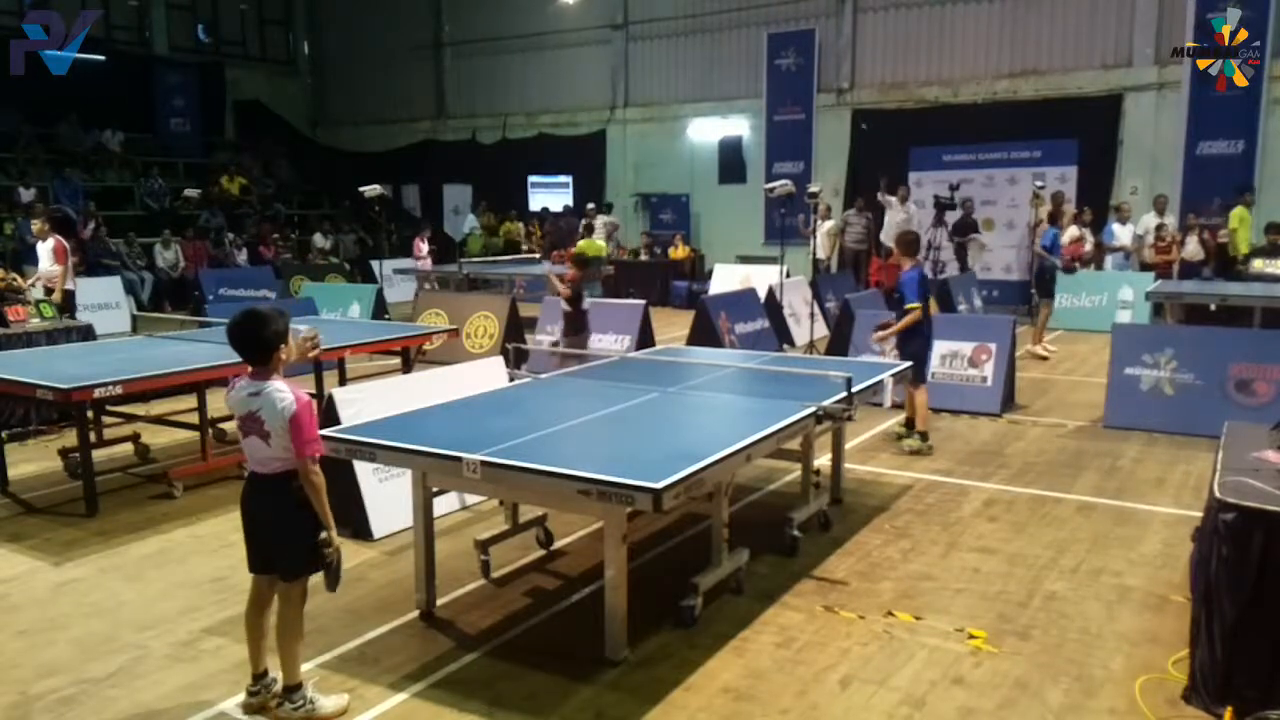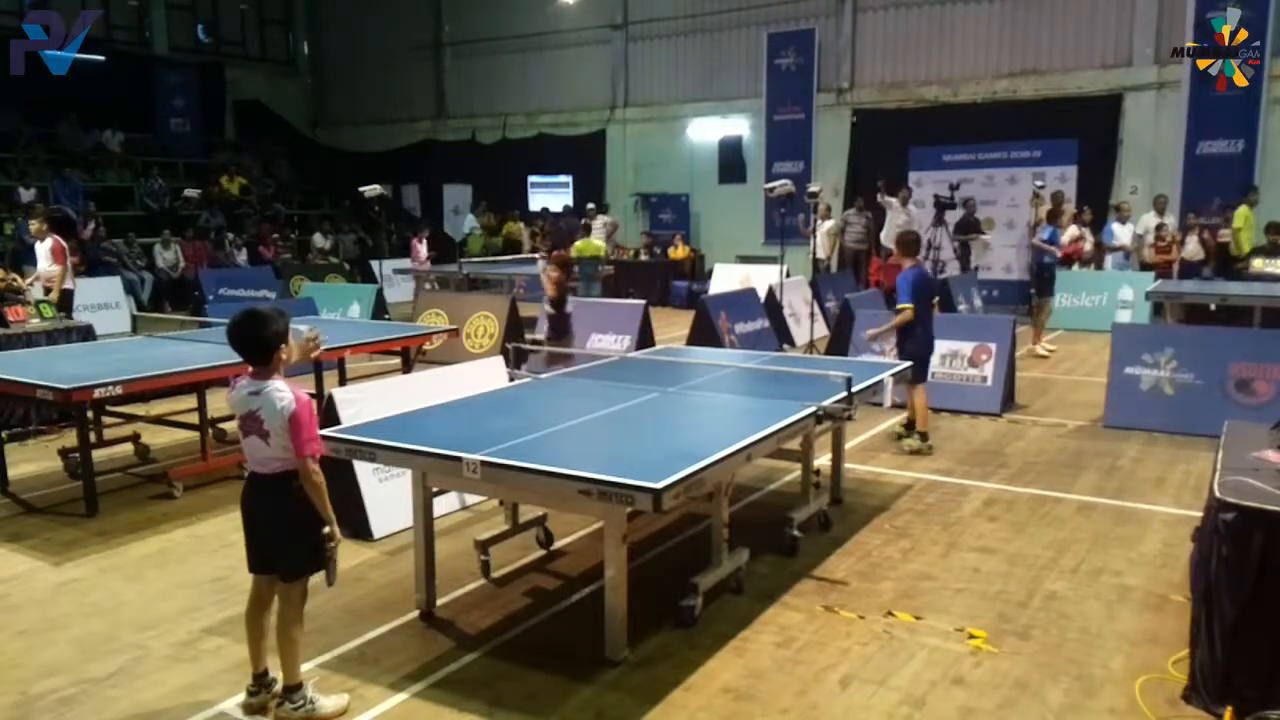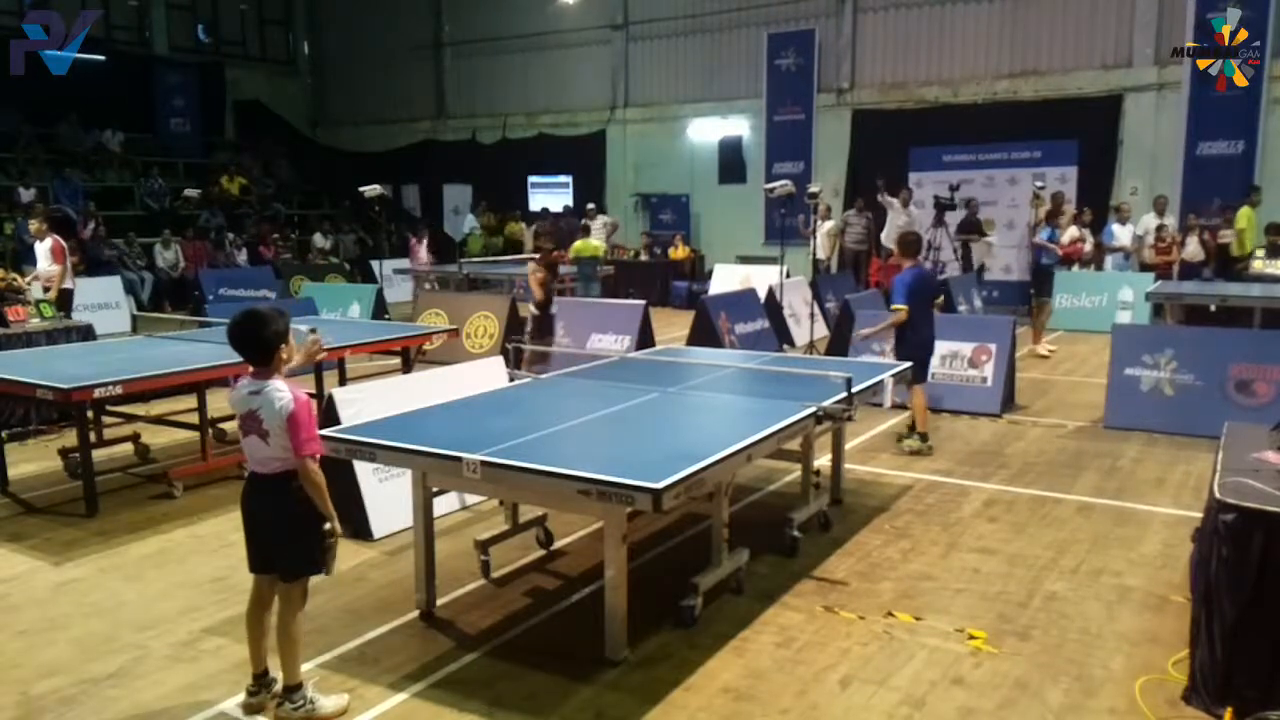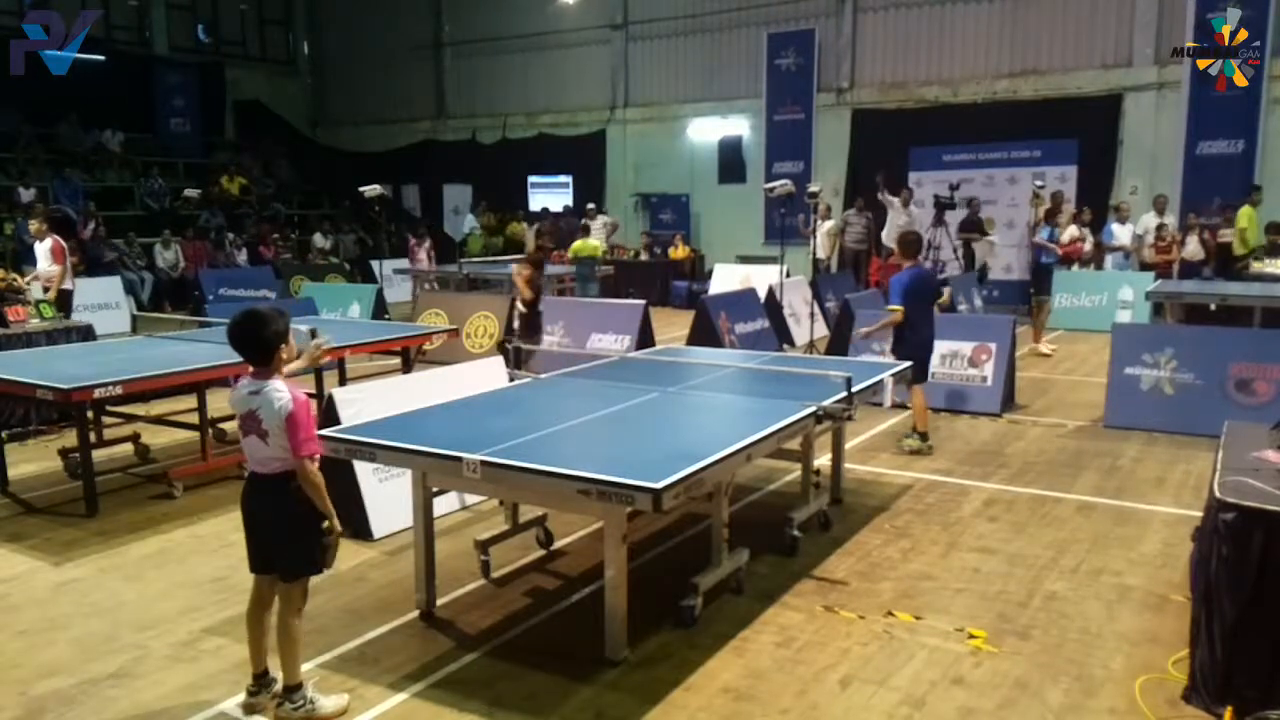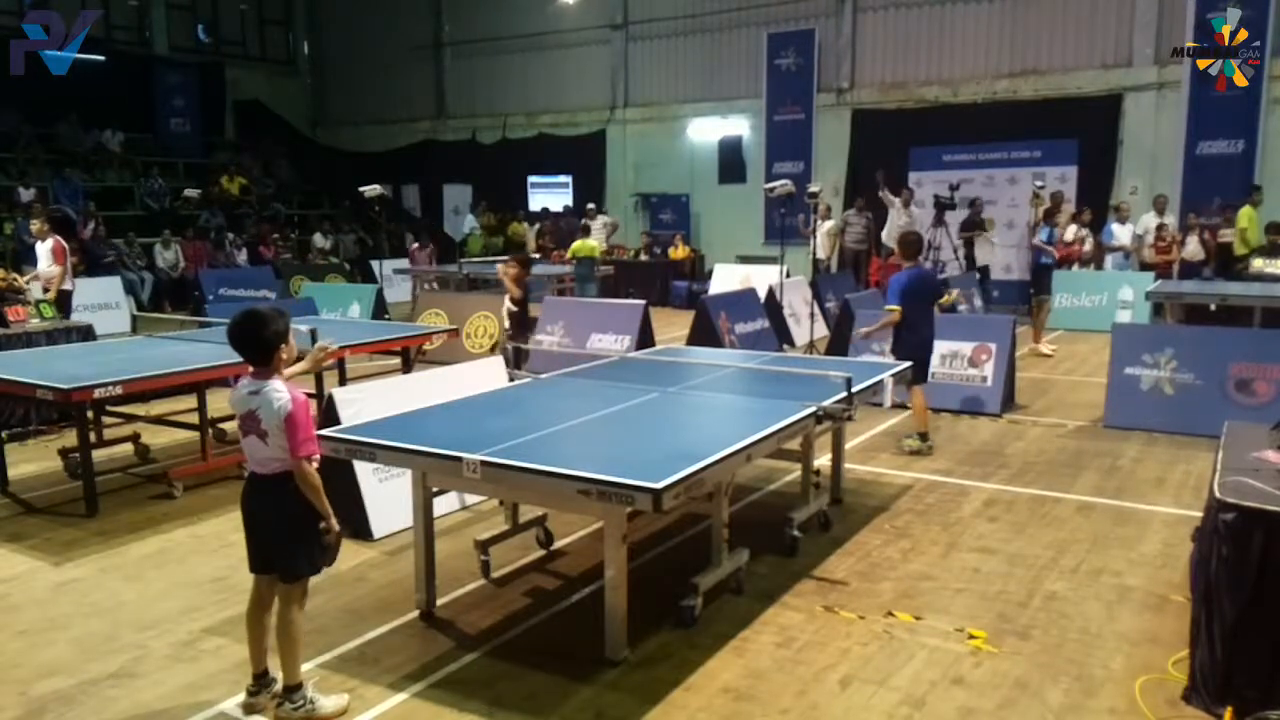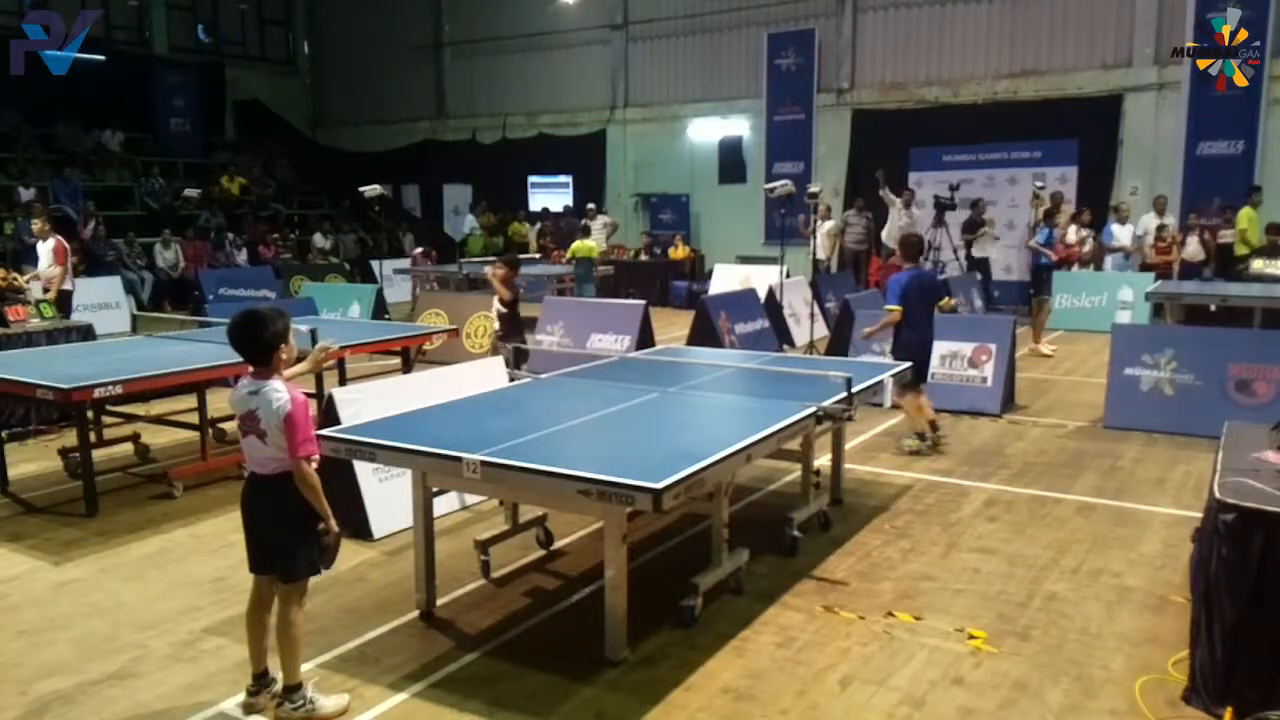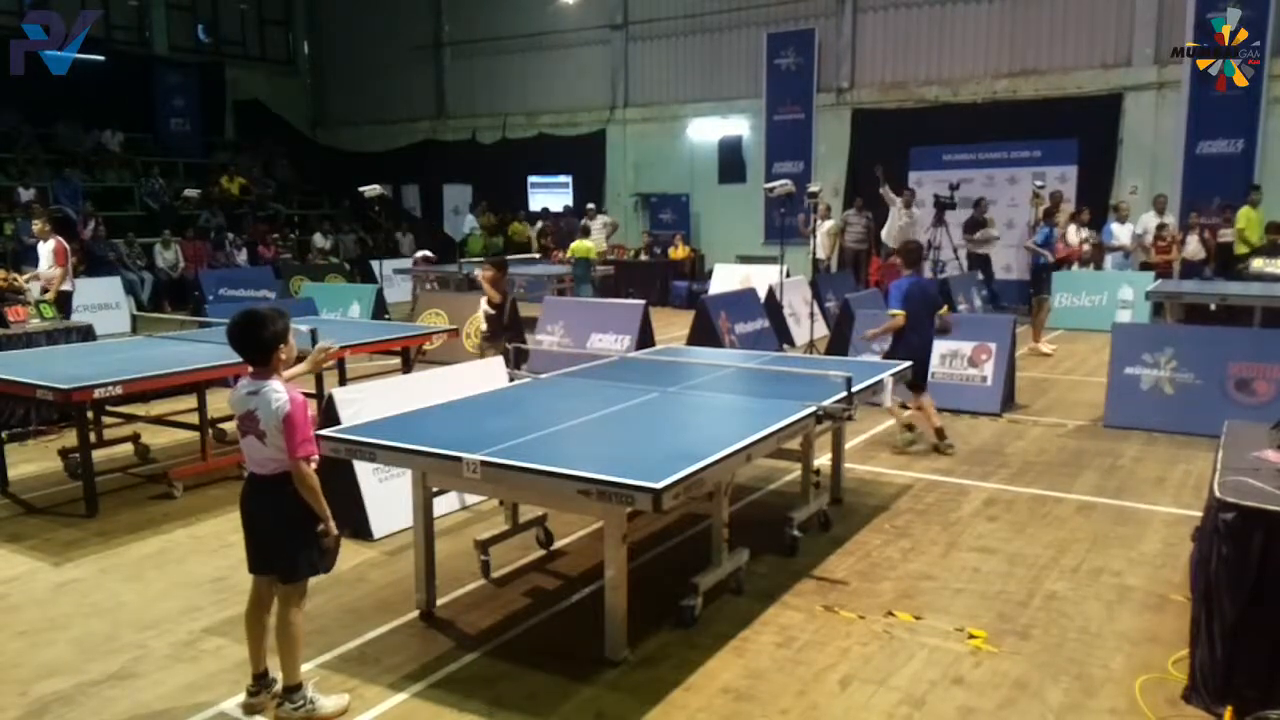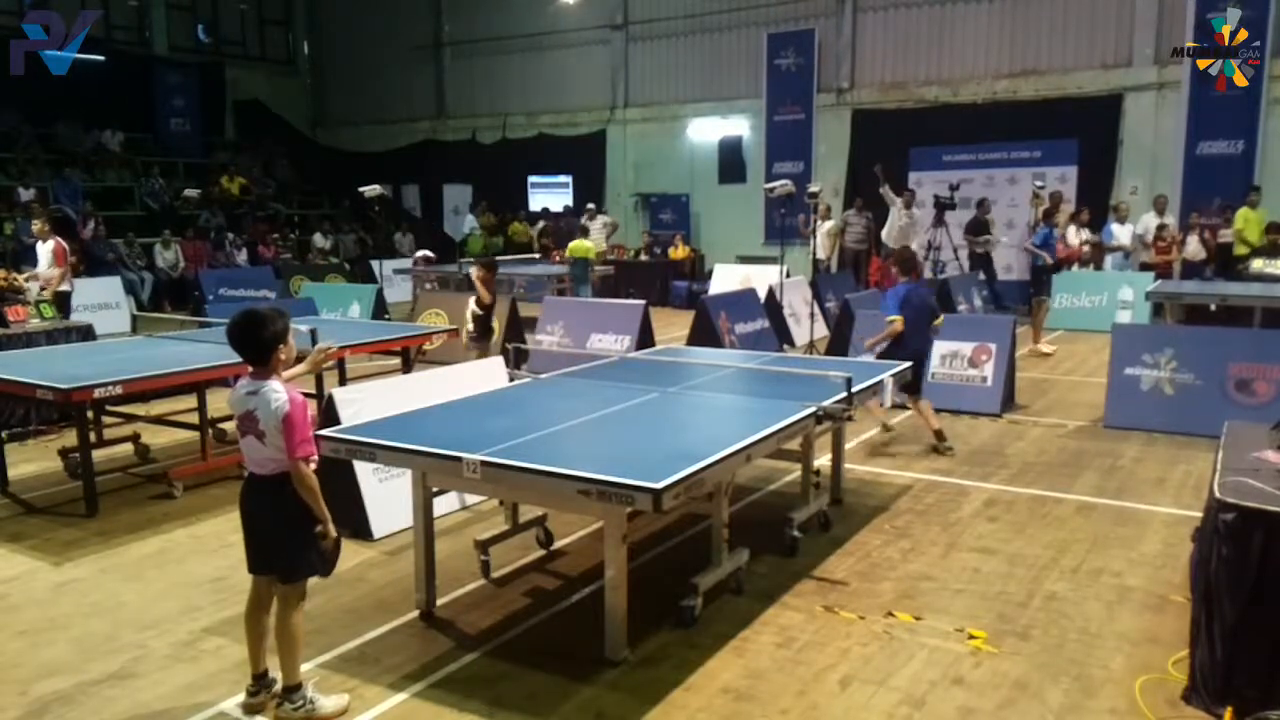
dt=0.1s
person 1, frame 1
left shoulder: (237, 391)
right shoulder: (296, 402)
right elbow: (309, 471)
left wrist: (292, 358)
right wrist: (329, 524)
left hip: (255, 492)
right hip: (289, 498)
left knee: (262, 590)
right knee: (292, 599)
left ankle: (259, 684)
person 1, frame 2
left shoulder: (238, 391)
right shoulder: (295, 401)
right elbow: (308, 471)
left wrist: (294, 359)
right wrist: (330, 520)
left hip: (255, 492)
right hip: (289, 498)
left knee: (262, 591)
right knee: (292, 599)
left ankle: (259, 684)
person 1, frame 3
left shoulder: (240, 390)
right shoulder: (294, 401)
right elbow: (308, 470)
left wrist: (299, 360)
right wrist: (331, 517)
left hip: (255, 491)
right hip: (289, 498)
left knee: (262, 591)
right knee: (292, 599)
left ankle: (259, 684)
person 1, frame 4
left shoulder: (241, 390)
right shoulder: (294, 401)
right elbow: (306, 471)
left wrist: (302, 363)
right wrist: (330, 515)
left hip: (255, 491)
right hip: (288, 499)
left knee: (262, 591)
right knee: (292, 600)
left ankle: (259, 684)
person 1, frame 5
left shoulder: (241, 390)
right shoulder: (293, 402)
right elbow: (304, 471)
left wrist: (306, 365)
right wrist: (329, 516)
left hip: (256, 492)
right hip: (288, 499)
left knee: (263, 591)
right knee: (292, 600)
left ankle: (260, 685)
person 1, frame 6
left shoulder: (241, 390)
right shoulder: (292, 402)
right elbow: (302, 472)
left wrist: (307, 366)
right wrist: (327, 517)
left hip: (255, 492)
right hip: (287, 499)
left knee: (262, 591)
right knee: (291, 600)
left ankle: (259, 684)
person 1, frame 7
left shoulder: (241, 390)
right shoulder: (291, 403)
right elbow: (301, 472)
left wrist: (307, 366)
right wrist: (327, 518)
left hip: (254, 493)
right hip: (286, 499)
left knee: (261, 592)
right knee: (291, 600)
left ankle: (259, 684)
person 1, frame 8
left shoulder: (240, 390)
right shoulder: (291, 403)
right elbow: (300, 472)
left wrist: (307, 367)
right wrist: (326, 519)
left hip: (254, 493)
right hip: (285, 499)
left knee: (261, 592)
right knee: (290, 600)
left ankle: (259, 684)
person 2, frame 1
left shoulder: (908, 278)
right shoulder: (919, 273)
left elbow: (916, 313)
left wrist: (888, 333)
right wrist: (894, 323)
left hip: (913, 340)
right hip: (919, 338)
left knee: (917, 385)
right knee: (911, 382)
left ankle: (922, 438)
right ankle: (909, 425)
person 2, frame 2
left shoulder: (905, 278)
right shoulder: (924, 274)
left elbow: (907, 314)
right elbow: (932, 303)
left wrist: (880, 331)
left hip: (913, 340)
right hip: (923, 338)
left knee: (916, 385)
right knee: (913, 383)
left ankle: (922, 438)
right ankle: (910, 425)
person 2, frame 3
left shoulder: (901, 279)
right shoulder: (928, 275)
left elbow: (900, 315)
right elbow: (938, 303)
left wrist: (872, 331)
left hip: (910, 342)
right hip: (926, 339)
left knee: (915, 386)
right knee: (916, 385)
left ankle: (922, 438)
right ankle: (914, 429)
person 2, frame 4
left shoulder: (899, 280)
right shoulder: (929, 275)
left elbow: (897, 316)
right elbow: (941, 302)
left wrist: (871, 330)
left hip: (909, 342)
right hip: (926, 338)
left knee: (915, 386)
right knee: (916, 384)
left ankle: (923, 438)
right ankle: (918, 431)
person 2, frame 5
left shoulder: (897, 280)
right shoulder: (929, 276)
left elbow: (894, 316)
right elbow: (943, 302)
left wrist: (870, 330)
left hip: (906, 343)
right hip: (925, 341)
left knee: (914, 387)
right knee: (917, 384)
left ankle: (922, 438)
right ankle: (922, 429)
person 2, frame 6
left shoulder: (897, 280)
right shoulder: (930, 278)
left elbow: (895, 316)
right elbow: (945, 306)
left wrist: (873, 329)
right wrist: (954, 304)
left hip: (906, 344)
right hip: (925, 342)
left knee: (904, 390)
right knee: (917, 387)
left ankle: (921, 437)
right ankle: (933, 430)
person 2, frame 7
left shoulder: (898, 286)
right shoulder: (929, 286)
left elbow: (898, 320)
right elbow: (944, 317)
left wrist: (875, 333)
right wrist: (938, 328)
left hip: (905, 348)
right hip: (924, 349)
right knee: (919, 392)
left ankle: (908, 428)
right ankle: (942, 438)
person 2, frame 8
left shoulder: (894, 293)
right shoulder: (926, 293)
left elbow: (897, 326)
right elbow: (937, 325)
left wrist: (875, 341)
left hip: (899, 351)
right hip: (919, 353)
right knee: (915, 395)
left ankle: (885, 426)
right ankle: (941, 440)
